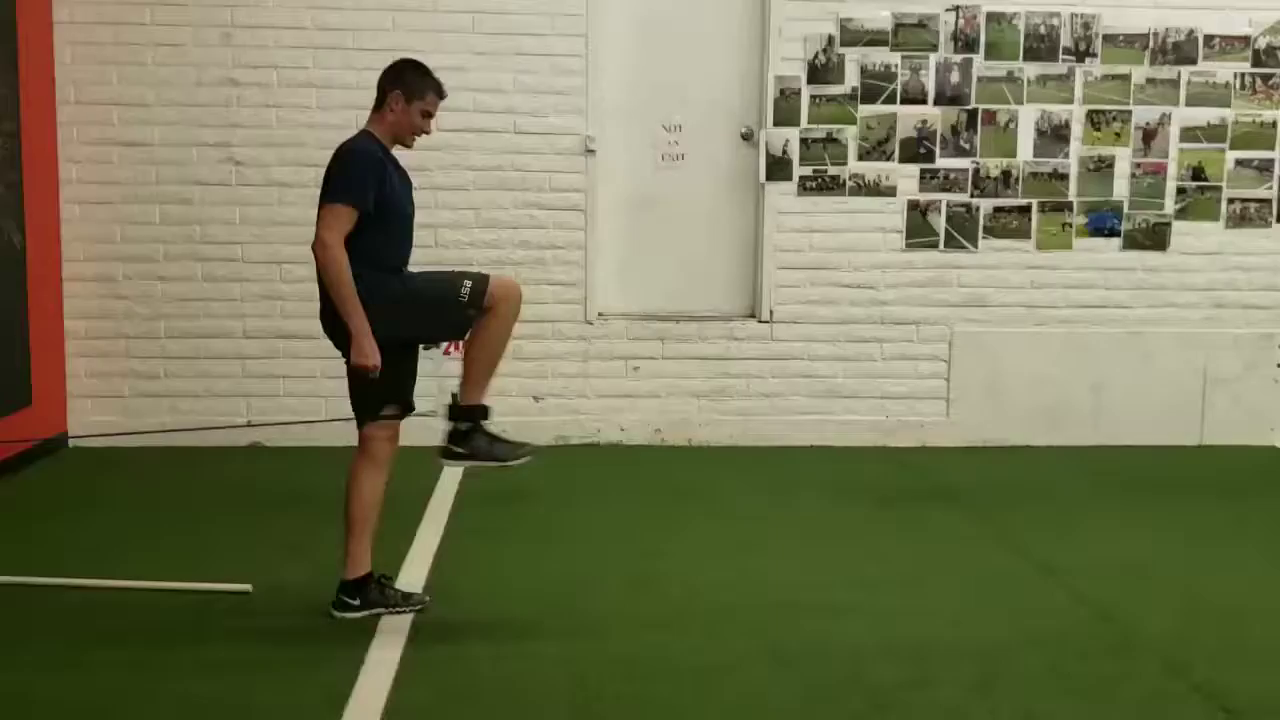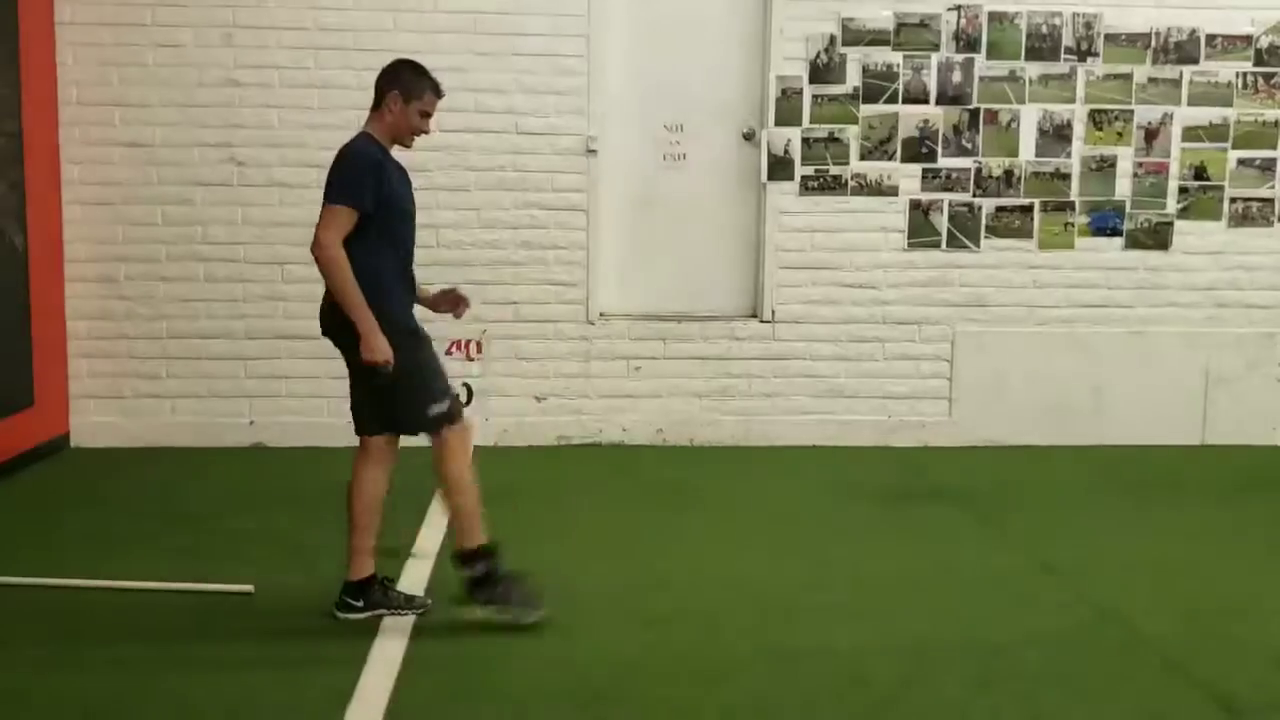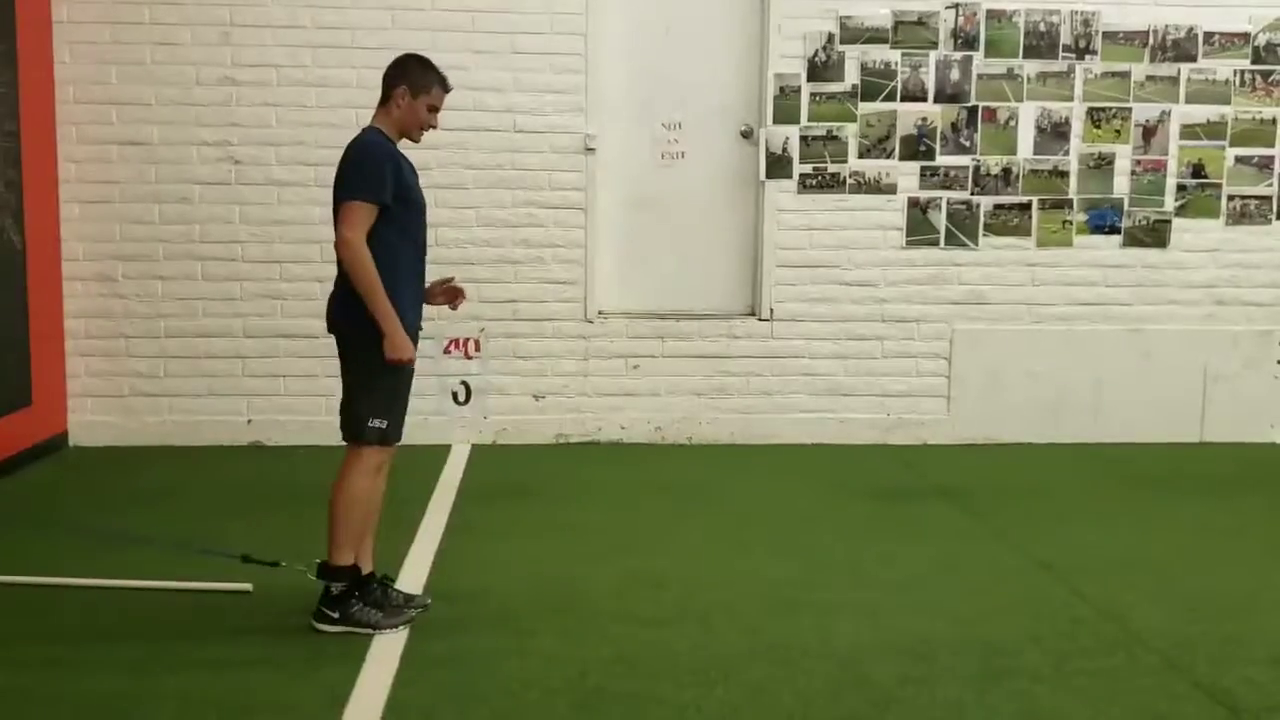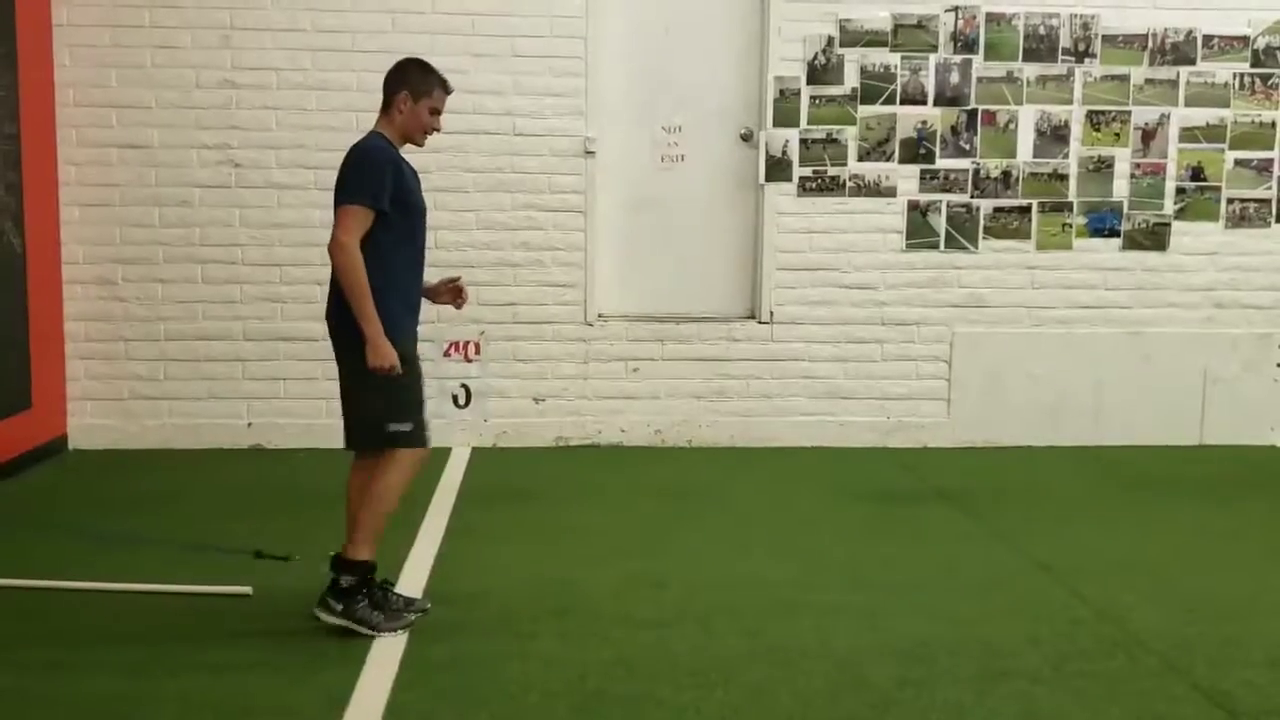
dt=0.3s
person 1, frame 1
left shoulder: (383, 162)
right shoulder: (360, 157)
right elbow: (329, 245)
right wrist: (361, 334)
left hip: (383, 306)
right hip: (372, 304)
left knee: (378, 441)
right knee: (504, 293)
left ankle: (358, 585)
right ankle: (467, 428)
person 1, frame 2
left shoulder: (382, 166)
right shoulder: (361, 161)
right elbow: (327, 244)
left wrist: (425, 298)
right wrist: (370, 331)
left hip: (381, 318)
right hip: (374, 322)
left knee: (380, 445)
right knee: (451, 432)
left ankle: (362, 586)
right ankle: (481, 572)
person 1, frame 3
left shoulder: (386, 157)
right shoulder: (371, 153)
right elbow: (351, 242)
left wrist: (423, 292)
right wrist: (393, 326)
left hip: (384, 323)
right hip: (374, 328)
left knee: (376, 451)
right knee: (369, 452)
left ankle: (362, 580)
right ankle: (338, 595)
person 1, frame 4
left shoulder: (389, 162)
right shoulder: (372, 157)
right elbow: (344, 245)
left wrist: (426, 291)
right wrist: (375, 335)
left hip: (388, 326)
right hip: (374, 331)
left knee: (378, 455)
right knee: (401, 452)
left ankle: (362, 582)
right ankle: (347, 586)
